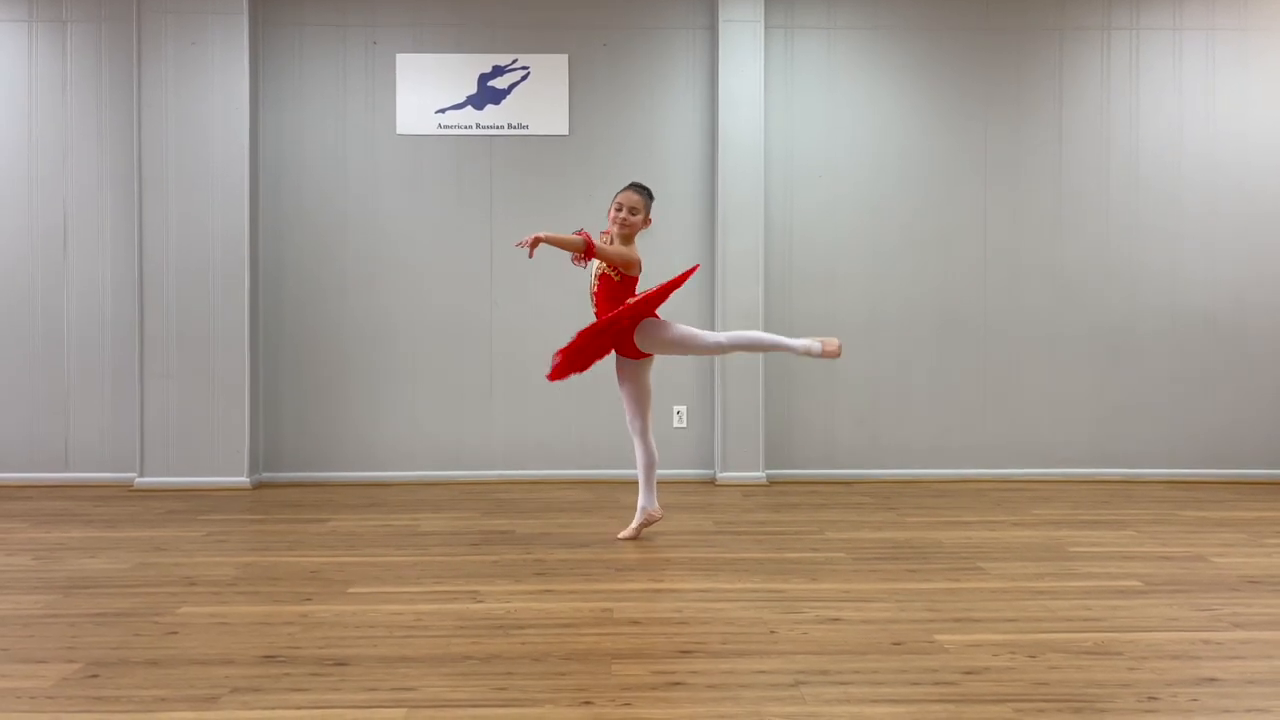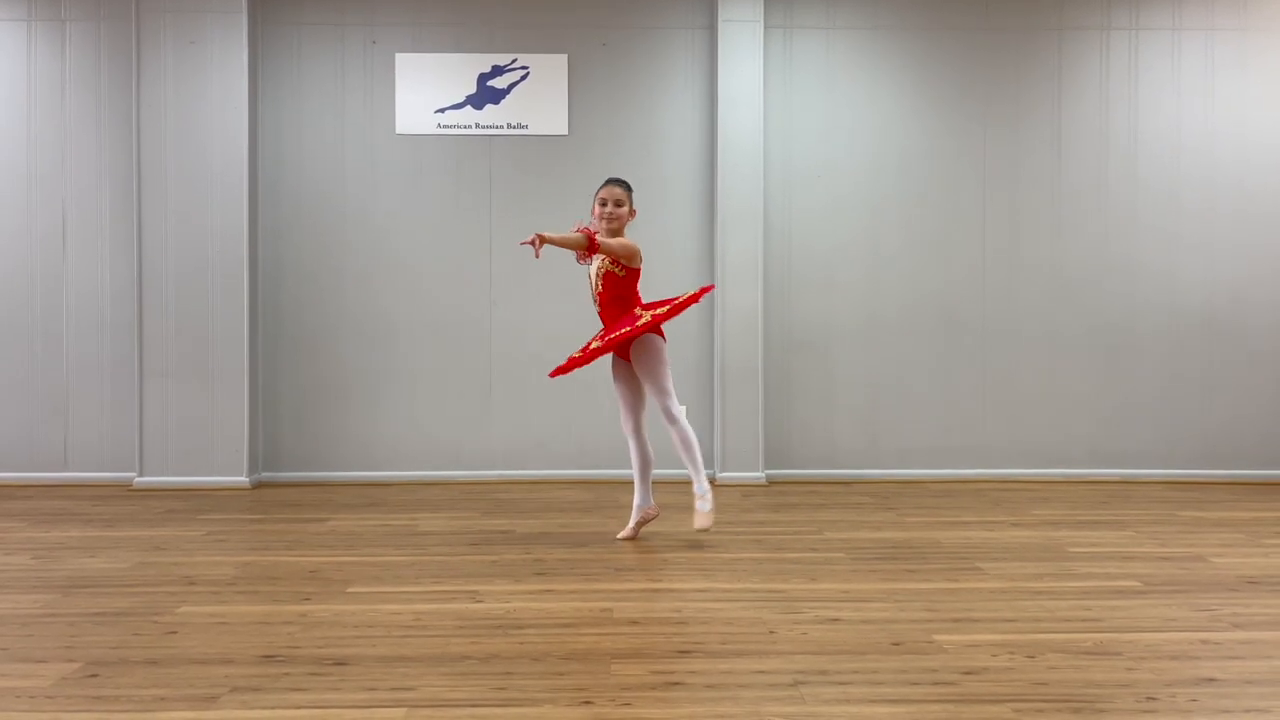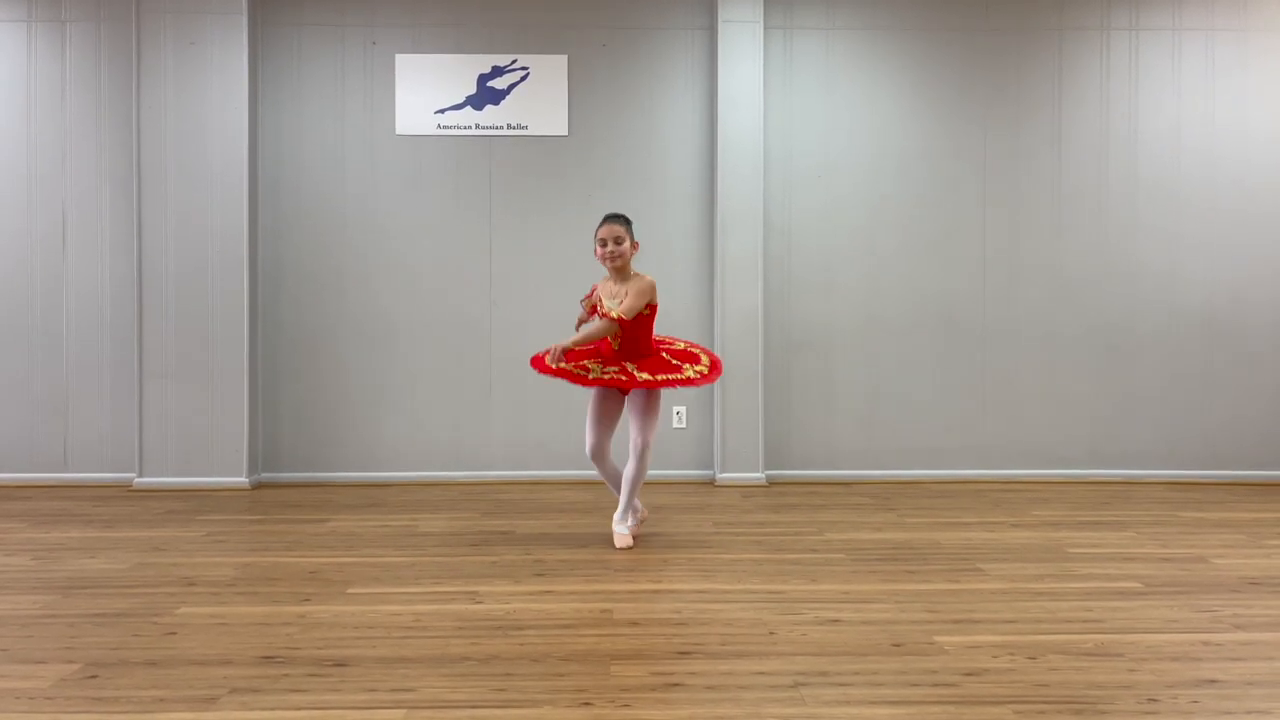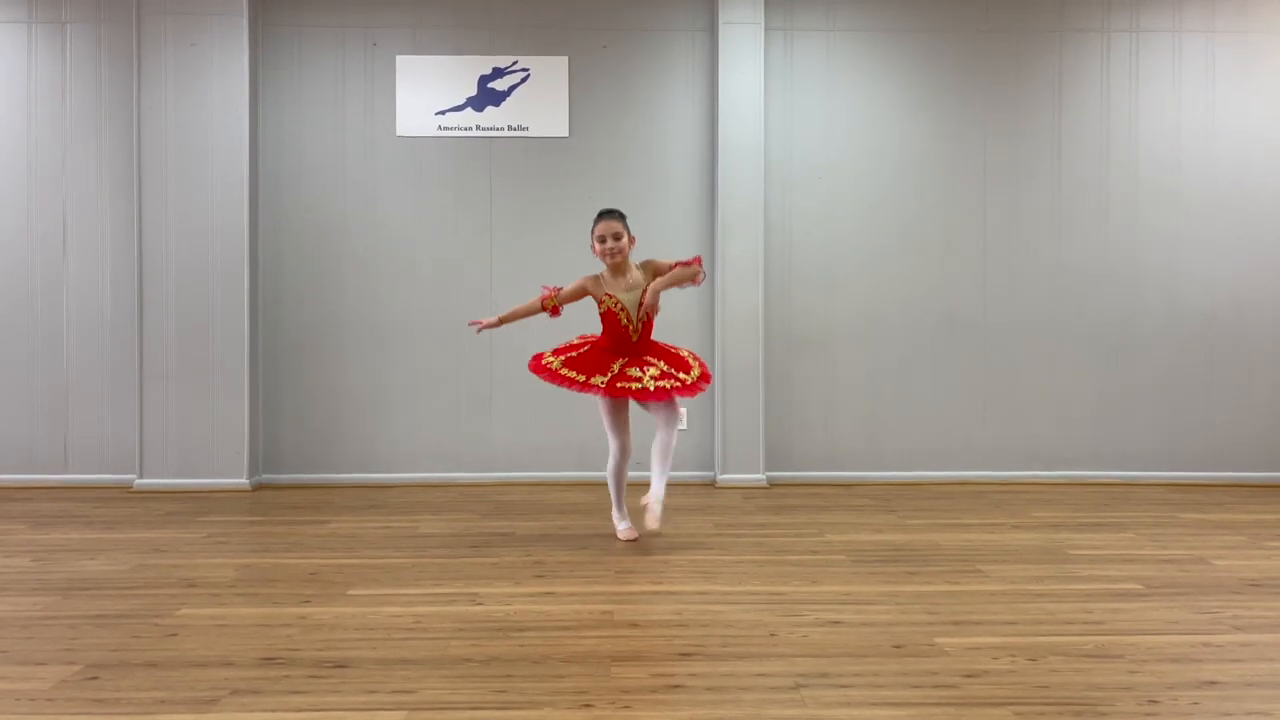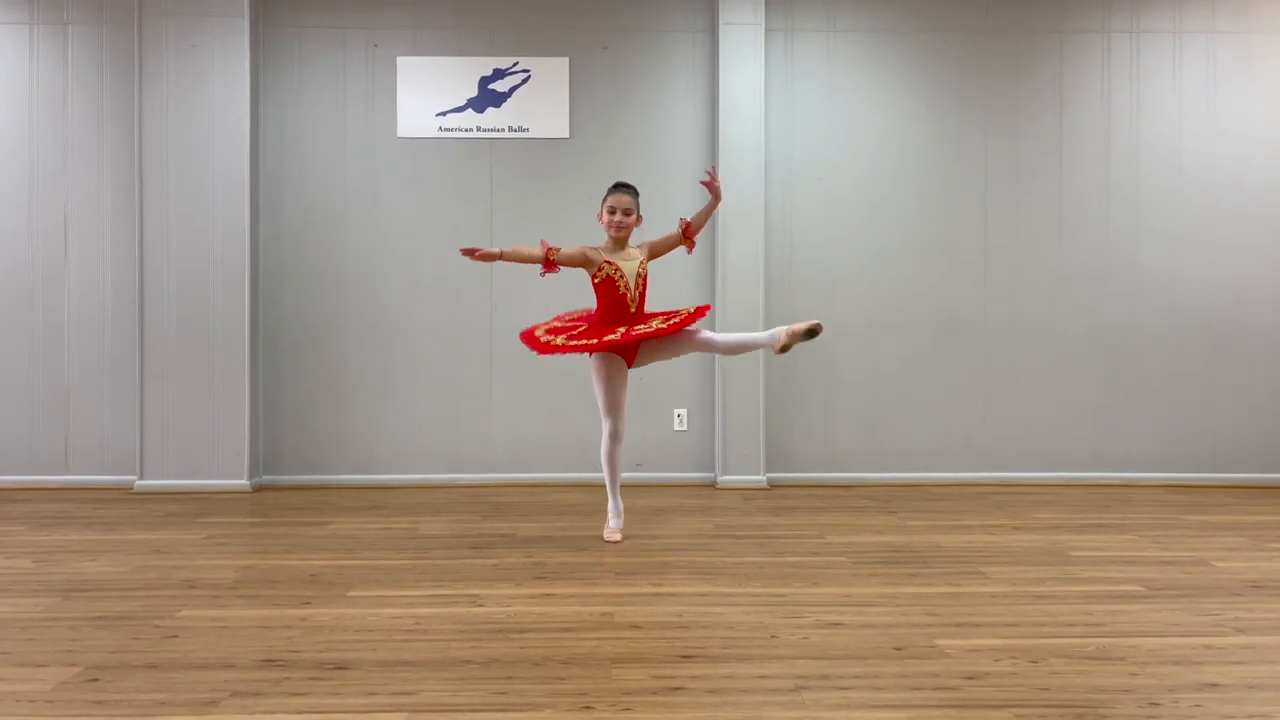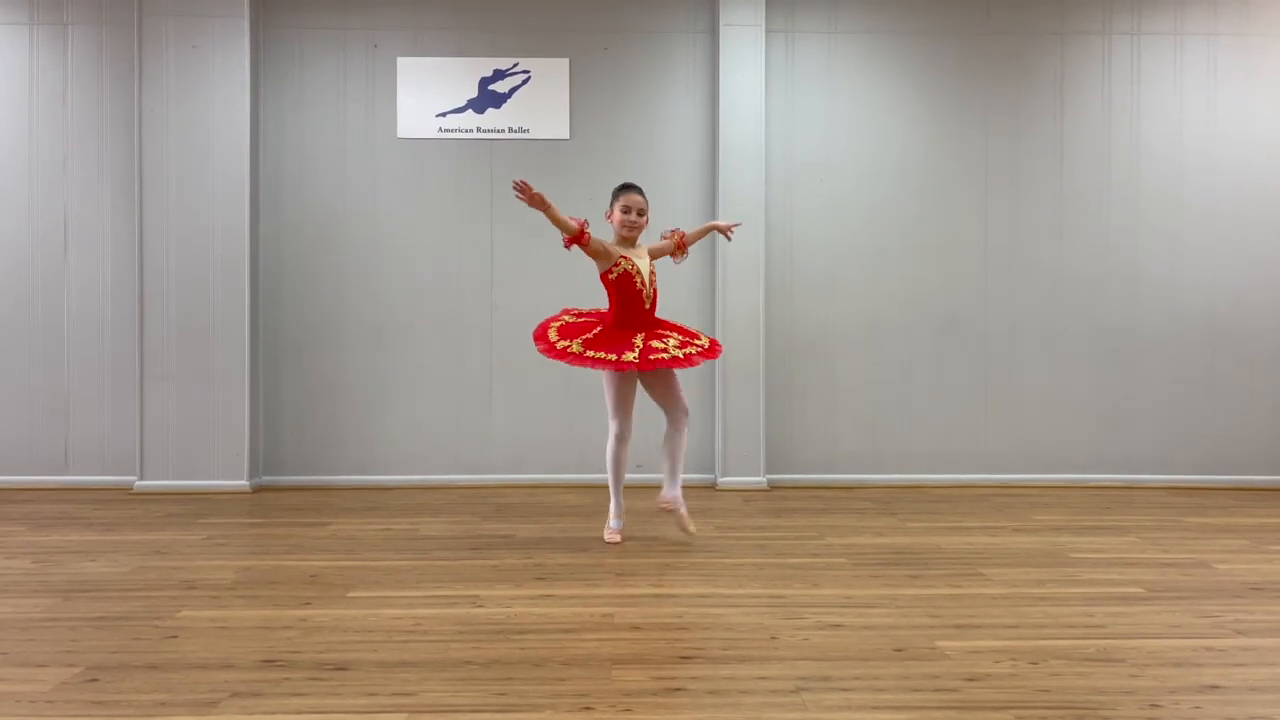
dt=0.3s
person 1, frame 1
left shoulder: (627, 255)
right shoulder: (606, 242)
left elbow: (589, 247)
left wrist: (542, 238)
left hip: (639, 329)
right hip: (623, 344)
left knee: (719, 343)
right knee: (638, 427)
left ankle: (806, 346)
right ankle: (647, 508)
person 1, frame 2
left shoulder: (628, 248)
right shoulder: (597, 244)
left elbow: (592, 242)
left wrist: (545, 238)
left hip: (641, 335)
right hip: (621, 341)
left knee: (668, 408)
right knee: (633, 427)
left ankle: (702, 490)
right ankle: (644, 505)
person 1, frame 3
left shoulder: (645, 284)
right shoulder: (600, 288)
left elbow: (617, 322)
left wrist: (570, 342)
left hip: (647, 369)
right hip: (608, 371)
left knee: (641, 444)
right knee: (595, 450)
left ankle: (623, 516)
right ankle: (633, 507)
person 1, frame 4
left shoulder: (648, 269)
right shoulder: (592, 284)
left elbow: (694, 270)
right elbow: (544, 303)
left wrist: (659, 284)
right wrist: (498, 320)
left hip: (648, 361)
right hip: (607, 366)
left knee: (669, 418)
right knee: (620, 446)
left ankle: (656, 494)
right ankle: (620, 514)
person 1, frame 5
left shoulder: (645, 252)
right shoulder: (590, 256)
left elbow: (689, 231)
right elbow: (542, 255)
left wrist: (714, 200)
right wrist: (496, 253)
left hip: (641, 335)
right hip: (604, 342)
left knee: (702, 341)
right knee: (613, 428)
right ankle: (615, 511)
person 1, frame 6
left shoulder: (646, 252)
right shoulder: (604, 250)
left elbow: (678, 241)
right elbow: (572, 229)
left wrist: (713, 226)
right wrist: (544, 206)
left hip: (650, 341)
right hip: (617, 345)
left knee: (679, 412)
right knee: (620, 430)
left ankle: (672, 494)
right ankle: (616, 512)
